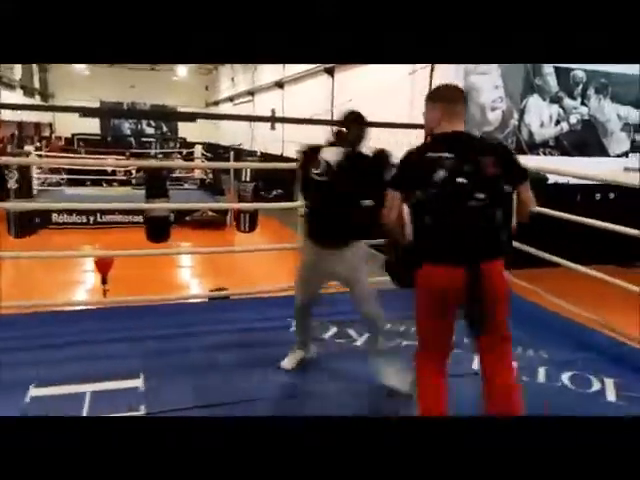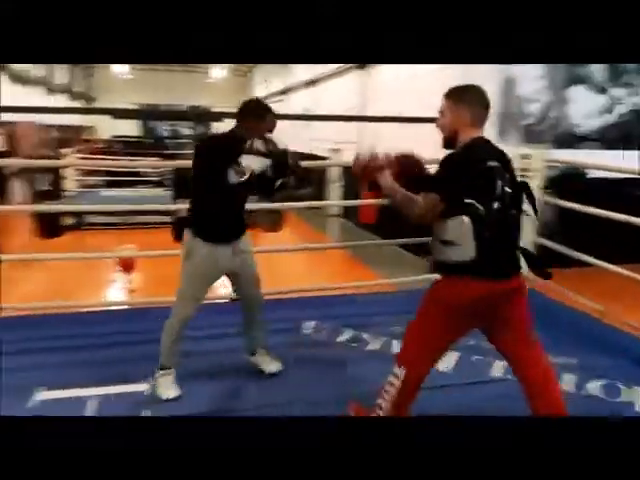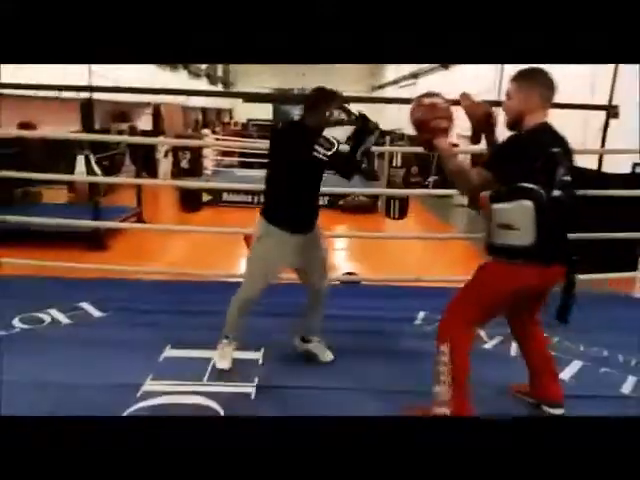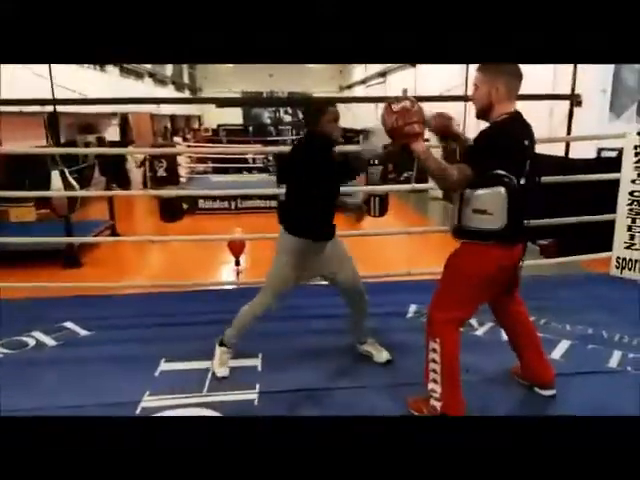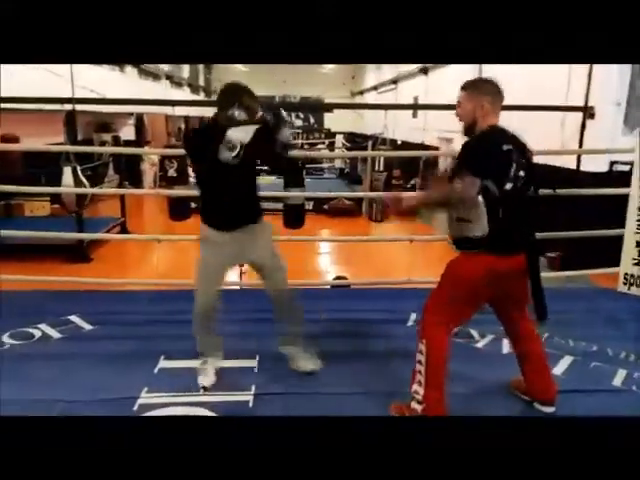
dt=0.5s
person 1, frame 1
left shoulder: (416, 158)
right shoulder: (497, 152)
left elbow: (390, 217)
right elbow: (527, 204)
left wrist: (408, 244)
left hip: (435, 270)
right hip: (485, 268)
left knee: (431, 358)
right knee: (497, 353)
person 1, frame 2
left shoulder: (459, 162)
right shoulder: (500, 160)
left elbow: (423, 211)
left wrist: (387, 184)
right wrist: (427, 182)
left hip: (465, 282)
right hip: (508, 278)
left knee: (416, 350)
right knee: (526, 354)
left ankle: (384, 414)
right ankle: (555, 412)
person 1, frame 3
left shoulder: (523, 144)
right shoulder: (558, 146)
left elbow: (470, 183)
left wrist: (442, 143)
right wrist: (488, 132)
left hip: (516, 264)
right hip: (550, 263)
left knee: (455, 325)
right knee: (524, 322)
left ankle: (450, 409)
right ankle: (548, 395)
person 1, frame 4
left shoulder: (496, 136)
right shoulder: (520, 130)
left elbow: (452, 181)
left wrist: (417, 144)
right wrist: (452, 137)
left hip: (484, 247)
right hip: (512, 242)
left knee: (443, 319)
right knee: (510, 307)
left ankle: (445, 406)
right ankle: (540, 376)
person 1, frame 5
left shoulder: (479, 145)
right shoulder: (517, 146)
left elbow: (463, 193)
left wrist: (414, 200)
right wrist: (454, 179)
left hip: (481, 256)
right hip: (517, 253)
left knee: (435, 321)
right knee: (518, 320)
left ankle: (426, 407)
right ankle: (542, 391)
person 2, frame 1
left shoulder: (366, 165)
right shoulder: (315, 154)
left elbow: (381, 201)
right elbow: (310, 190)
right wrist: (328, 159)
left hip: (349, 247)
right hip: (315, 244)
left knee: (368, 308)
right knee: (303, 301)
left ankle: (382, 356)
right ankle: (303, 348)
person 2, frame 2
left shoulder: (247, 152)
right shoulder: (210, 147)
left elbow: (265, 189)
right elbow: (219, 188)
left wrist: (280, 172)
right wrist: (249, 164)
left hip: (237, 240)
right hip: (204, 242)
left knee: (253, 300)
right knee: (184, 310)
left ankle: (257, 351)
right ankle: (164, 369)
person 2, frame 3
left shoulder: (321, 137)
right shoulder: (285, 135)
left elbow: (349, 169)
right elbow: (312, 158)
right wrist: (337, 137)
left hip: (307, 229)
right hip: (275, 228)
left knee: (318, 289)
right knee: (250, 291)
left ankle: (308, 339)
right ankle: (228, 340)
person 2, frame 4
left shoulder: (325, 147)
right shoulder: (305, 149)
right elbow: (346, 170)
left hip: (326, 238)
right hip: (296, 240)
left knee: (356, 292)
right knee: (266, 300)
left ankle: (363, 340)
right ankle: (226, 345)
person 2, frame 5
left shoulder: (252, 133)
right shoulder: (199, 136)
left elbow: (281, 165)
right elbow: (211, 172)
left wrist: (274, 133)
right wrist: (235, 138)
left hip: (253, 226)
right hip: (216, 232)
left knee: (280, 289)
right knee: (205, 302)
left ankle: (293, 345)
right ankle: (209, 357)
